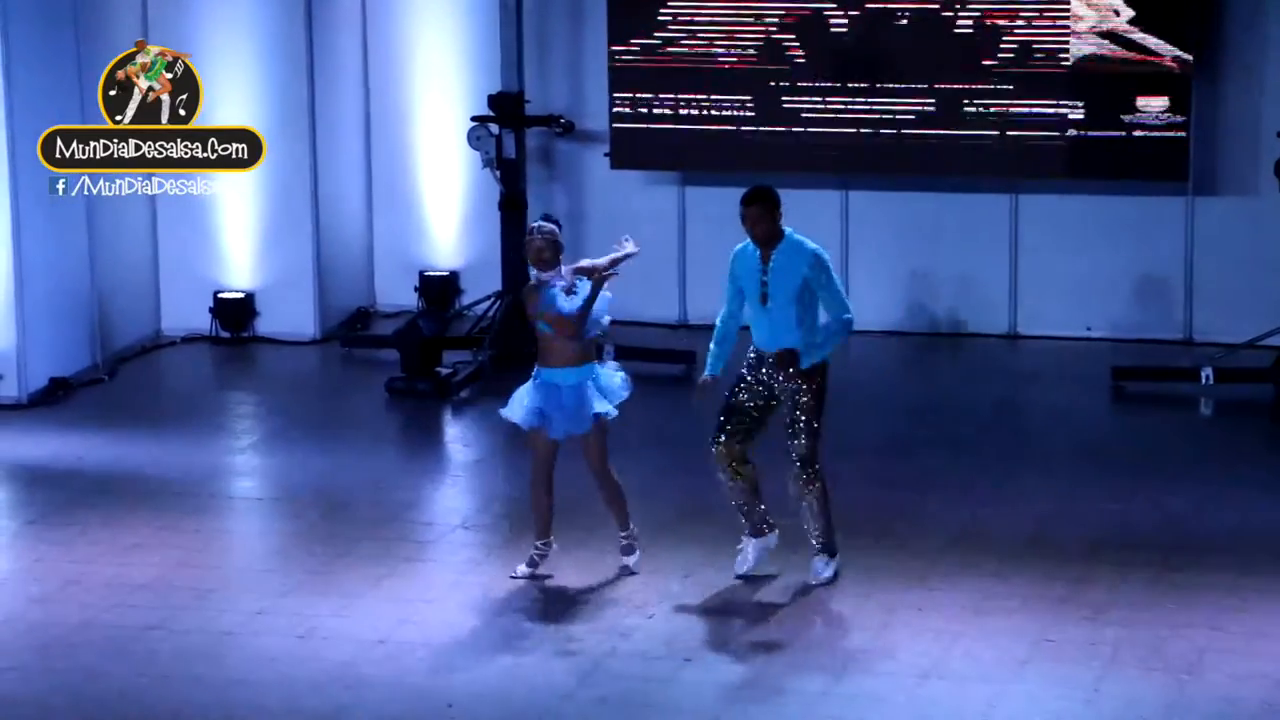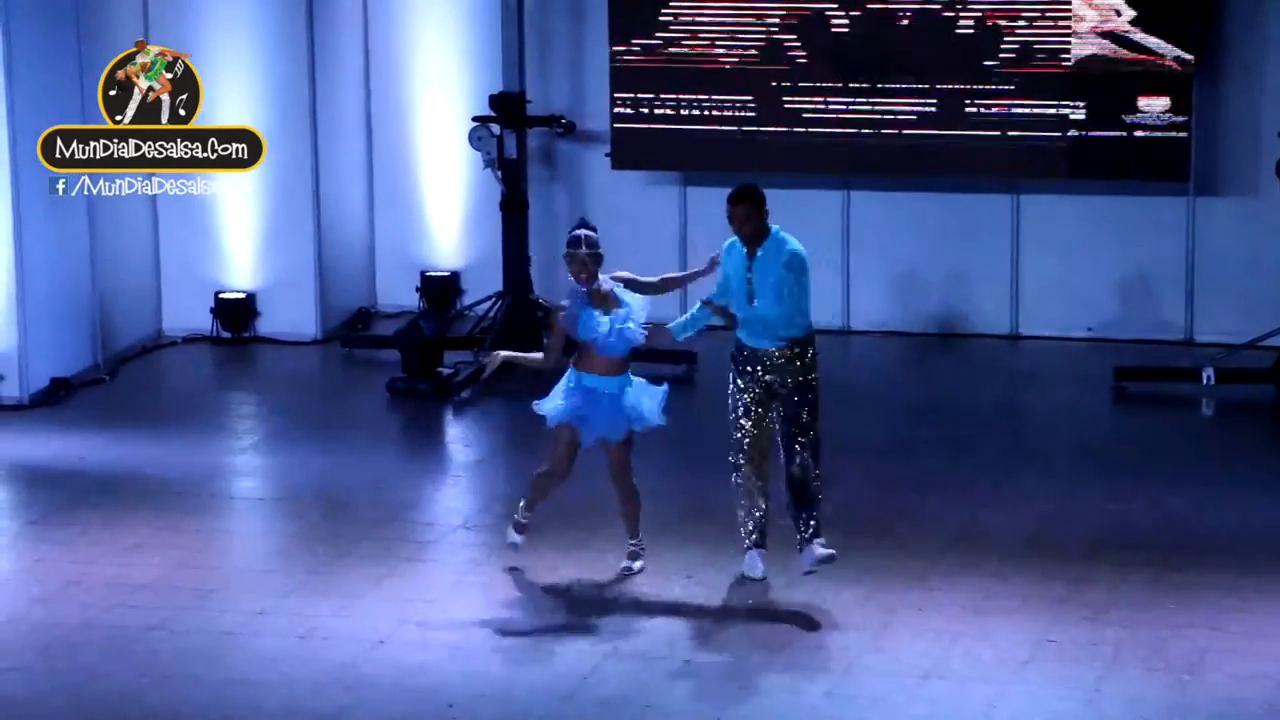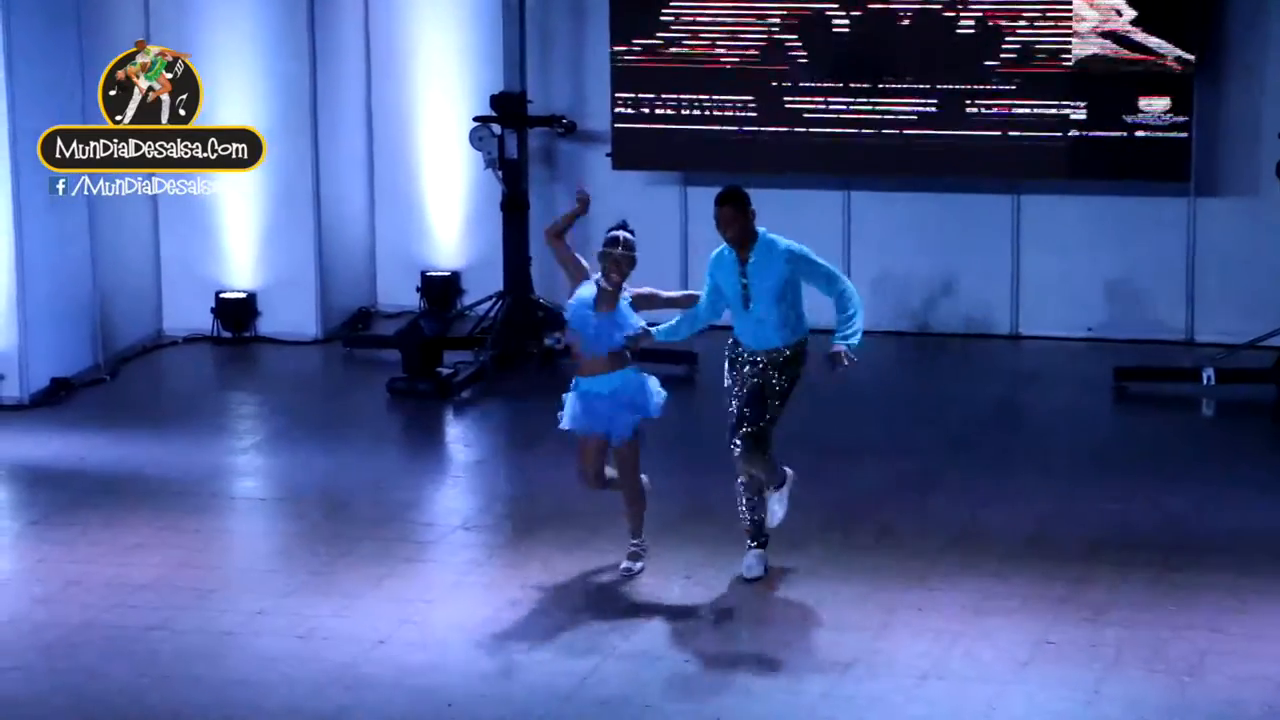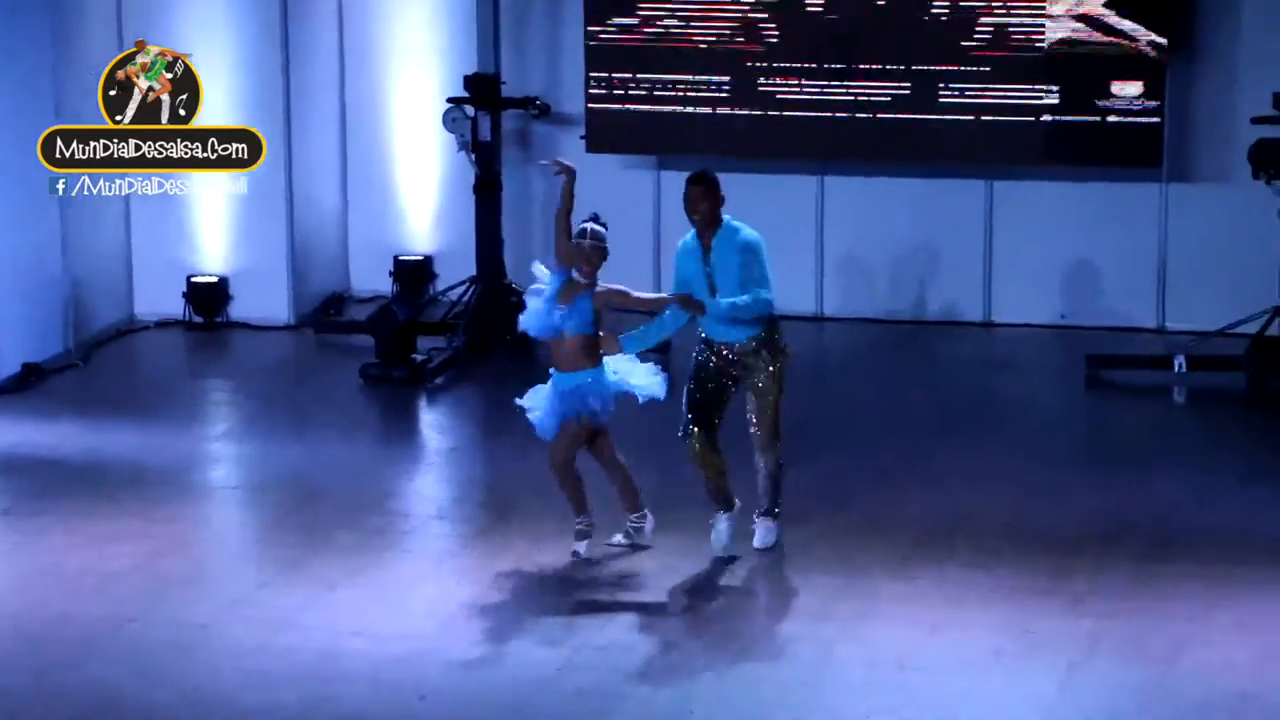
dt=0.2s
person 1, frame 1
left shoulder: (809, 257)
right shoulder: (741, 256)
left elbow: (842, 317)
right elbow: (730, 316)
left wrist: (809, 361)
right wrist: (713, 367)
left hip: (799, 366)
right hip: (760, 361)
left knee: (802, 462)
right knee: (725, 445)
left ankle: (825, 553)
right ankle: (760, 532)
person 1, frame 2
left shoulder: (790, 255)
right shoulder: (730, 252)
left elbow: (795, 318)
right elbow: (721, 299)
left wrist: (737, 320)
right wrist: (677, 329)
left hip: (792, 357)
right hip: (748, 358)
left knee: (800, 449)
right knee: (746, 454)
left ankle: (810, 540)
right ankle: (754, 545)
person 1, frame 3
left shoulder: (787, 255)
right shoulder: (719, 261)
left elbow: (842, 288)
right elbow: (707, 314)
left wrist: (844, 340)
right wrist: (654, 334)
left hip: (783, 357)
right hip: (743, 357)
left knee: (748, 442)
right knee: (745, 451)
left ankle: (777, 480)
right ankle: (756, 544)
person 1, frame 4
left shoulder: (745, 242)
right shoulder: (685, 250)
left elbow: (760, 303)
right elbow: (677, 315)
left wrist: (705, 308)
right wrist: (626, 343)
left hip: (758, 349)
right hip: (713, 350)
left knee: (764, 440)
right knee: (696, 433)
left ankle: (766, 515)
right ankle: (724, 509)
person 2, frame 1
left shoulder: (582, 272)
right shoulder: (533, 293)
left elbow: (609, 263)
right elbow: (572, 328)
right wrist: (594, 290)
left hip: (586, 383)
right hip: (549, 386)
left knee: (599, 467)
right knee: (541, 471)
left ankle: (627, 535)
right ankle: (540, 548)
person 2, frame 2
left shoulder: (619, 285)
right shoulder: (570, 310)
left elbow: (659, 285)
right elbow: (549, 359)
left wrist: (701, 272)
right wrist: (509, 356)
left hip: (618, 391)
right hip: (582, 390)
left knee: (620, 475)
right knee: (557, 469)
left ankle: (635, 545)
right ankle: (524, 515)
person 2, frame 3
left shoulder: (636, 300)
right shoulder: (582, 284)
left elbow: (686, 300)
right elbow: (553, 236)
right wrist: (581, 211)
left hip: (620, 390)
right hip: (588, 396)
left knee: (627, 472)
right knee: (591, 477)
left ankle: (637, 546)
right ankle: (632, 485)
person 2, frame 4
left shoulder: (604, 296)
right shoulder: (560, 275)
left elbow: (658, 302)
right elbow: (562, 220)
left wrist: (701, 305)
right wrist: (569, 180)
left hip: (588, 385)
right hip: (564, 387)
left knee: (560, 461)
right knee: (606, 459)
left ankle: (583, 524)
right ankle: (637, 520)
